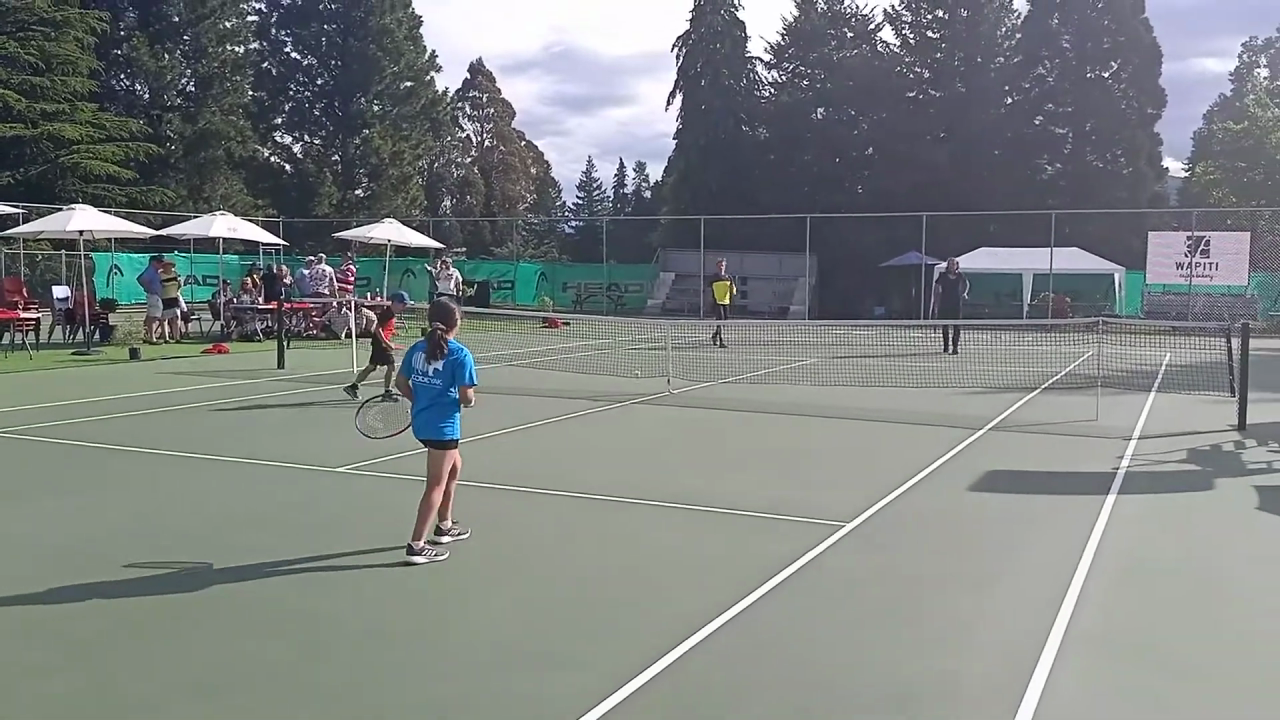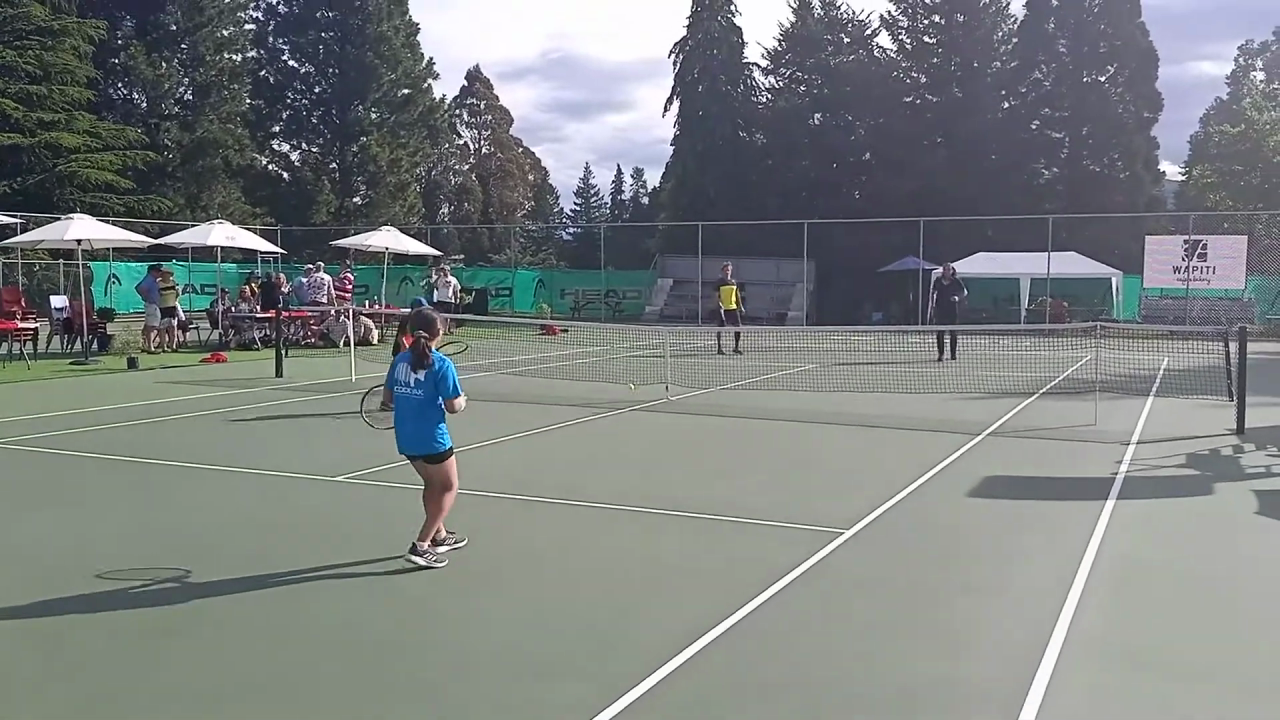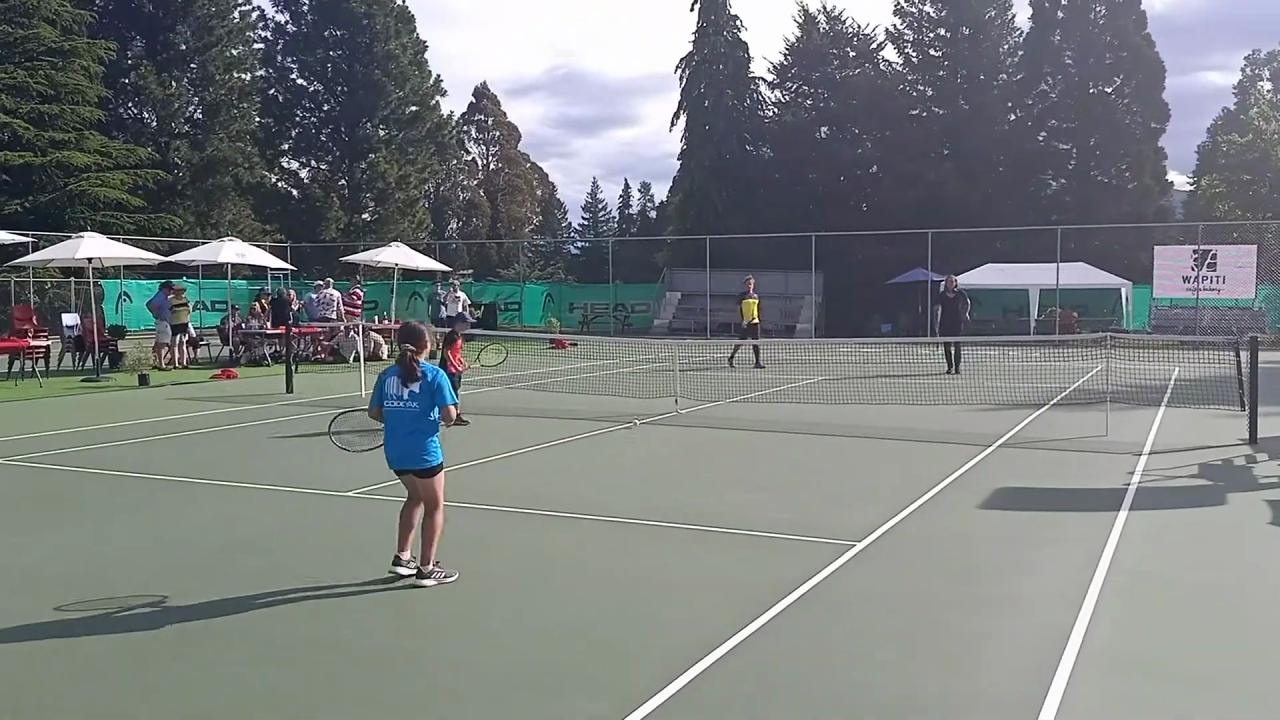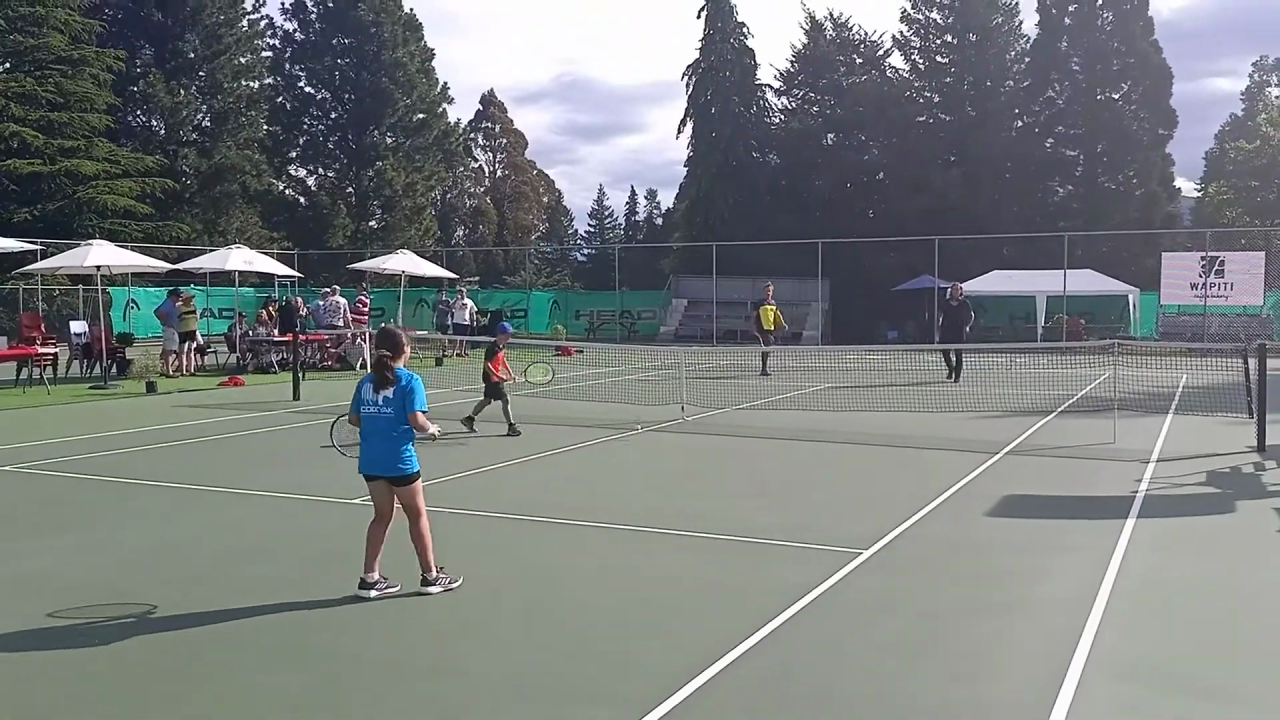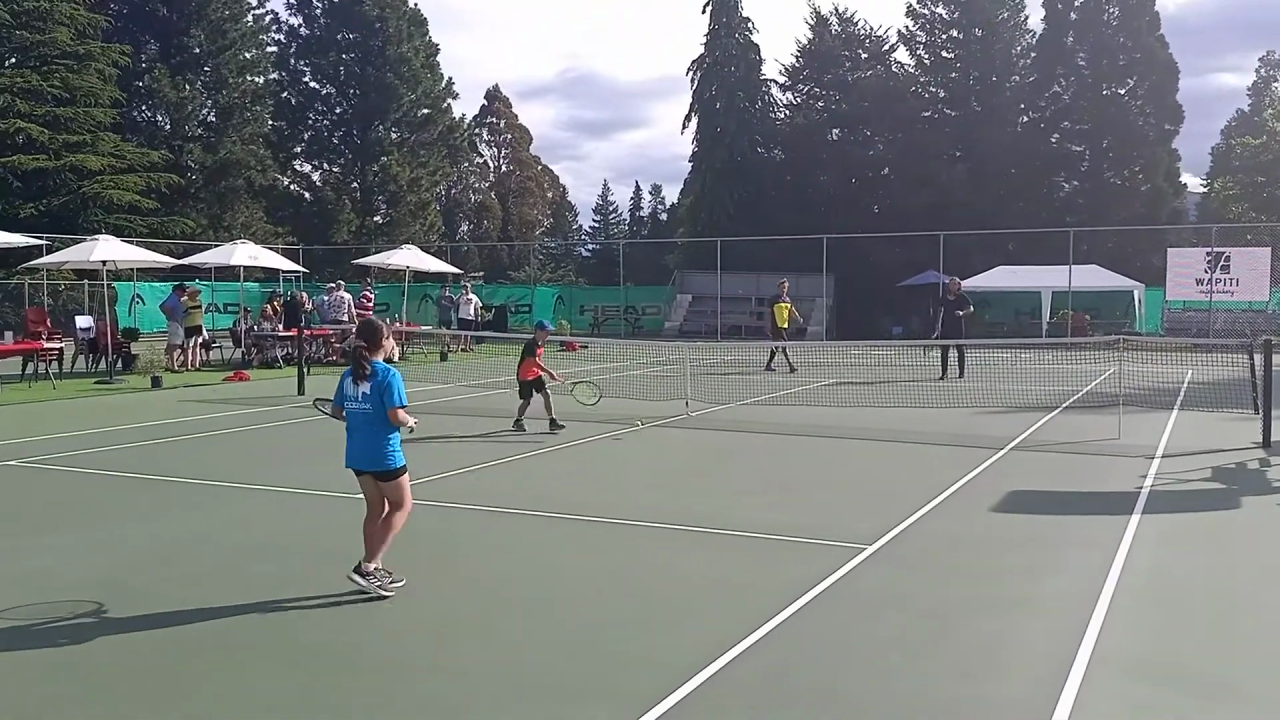
dt=0.3s
person 1, frame 1
left shoulder: (417, 348)
right shoulder: (461, 354)
left elbow: (401, 381)
right elbow: (466, 398)
right wrist: (470, 401)
left hip: (422, 422)
right hip: (443, 425)
left knee: (453, 467)
right knee: (436, 484)
left ankle: (444, 526)
right ankle: (416, 546)
person 1, frame 2
left shoulder: (399, 360)
right shoulder: (442, 365)
left elbow: (387, 398)
right elbow: (451, 407)
right wrist: (461, 403)
left hip: (405, 438)
right hip: (432, 438)
left knee: (432, 483)
right knee: (448, 488)
left ankle: (439, 536)
right ankle: (421, 547)
person 1, frame 3
left shoulder: (386, 375)
right shoulder: (435, 375)
left elbow: (373, 413)
right elbow: (449, 416)
right wrist: (446, 420)
left hip: (395, 452)
right hip: (424, 451)
left knee: (415, 498)
right knee: (434, 506)
left ankle: (402, 558)
right ankle: (426, 569)
person 1, frame 4
left shoulder: (366, 381)
right shoulder: (410, 381)
left elbow: (353, 418)
right elbow: (417, 421)
right wrist: (431, 429)
left hip: (370, 460)
right hip: (400, 459)
left knee: (383, 515)
right knee: (417, 514)
left ankle: (369, 578)
right ankle: (430, 575)
person 1, frame 5
left shoulder: (349, 374)
right shoulder: (388, 374)
left elbow: (337, 411)
right elbow: (396, 417)
right wrist: (409, 421)
left hip: (357, 453)
right hip: (385, 453)
left knee: (375, 509)
right knee: (401, 506)
left ankle: (371, 569)
right ankle: (368, 566)
